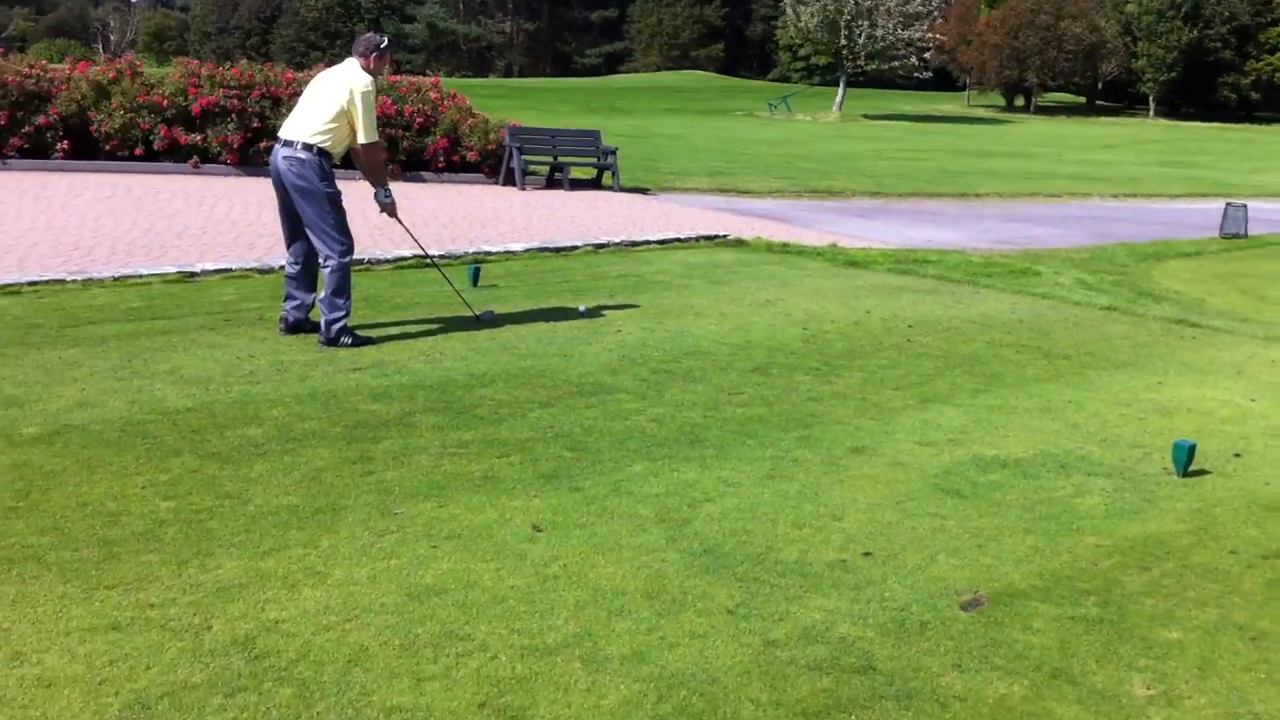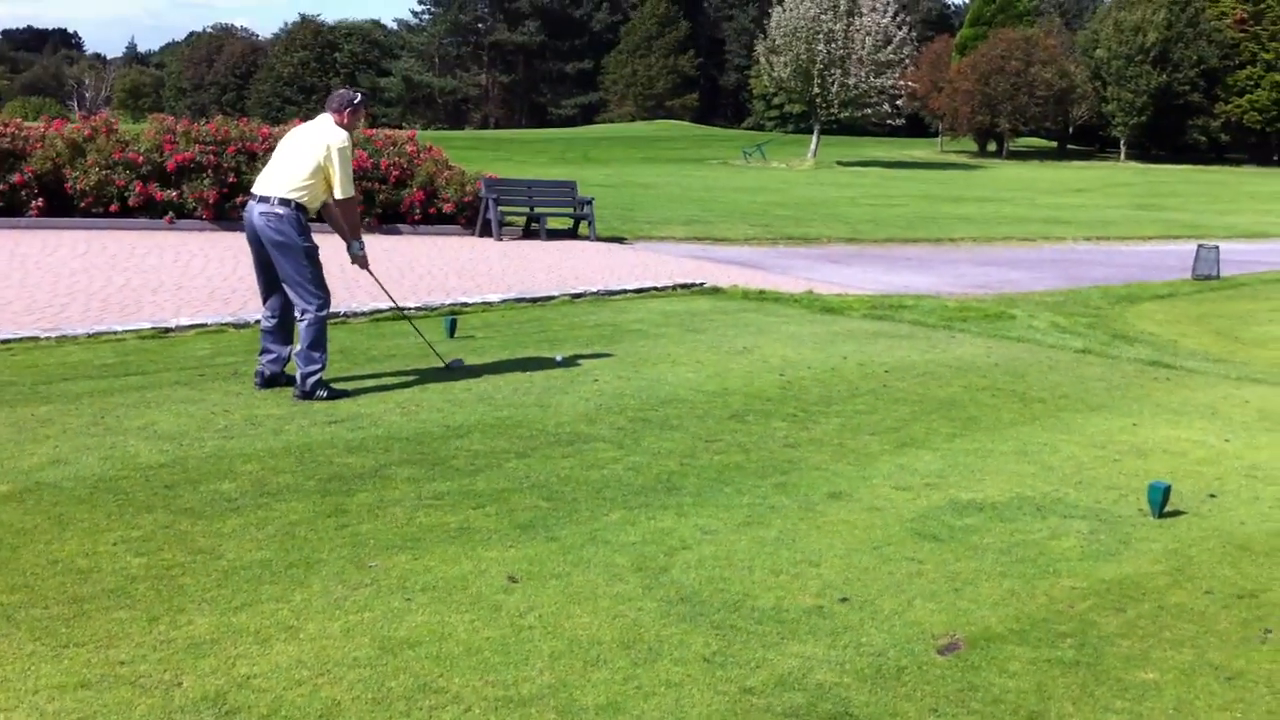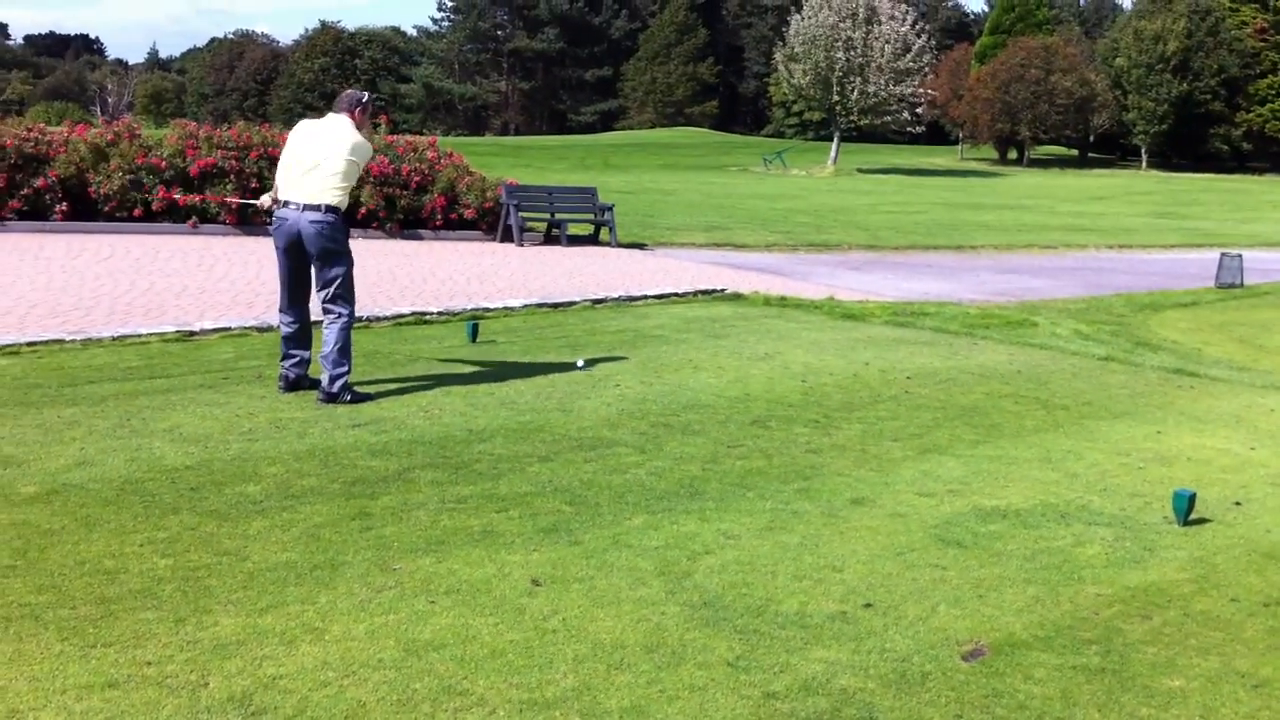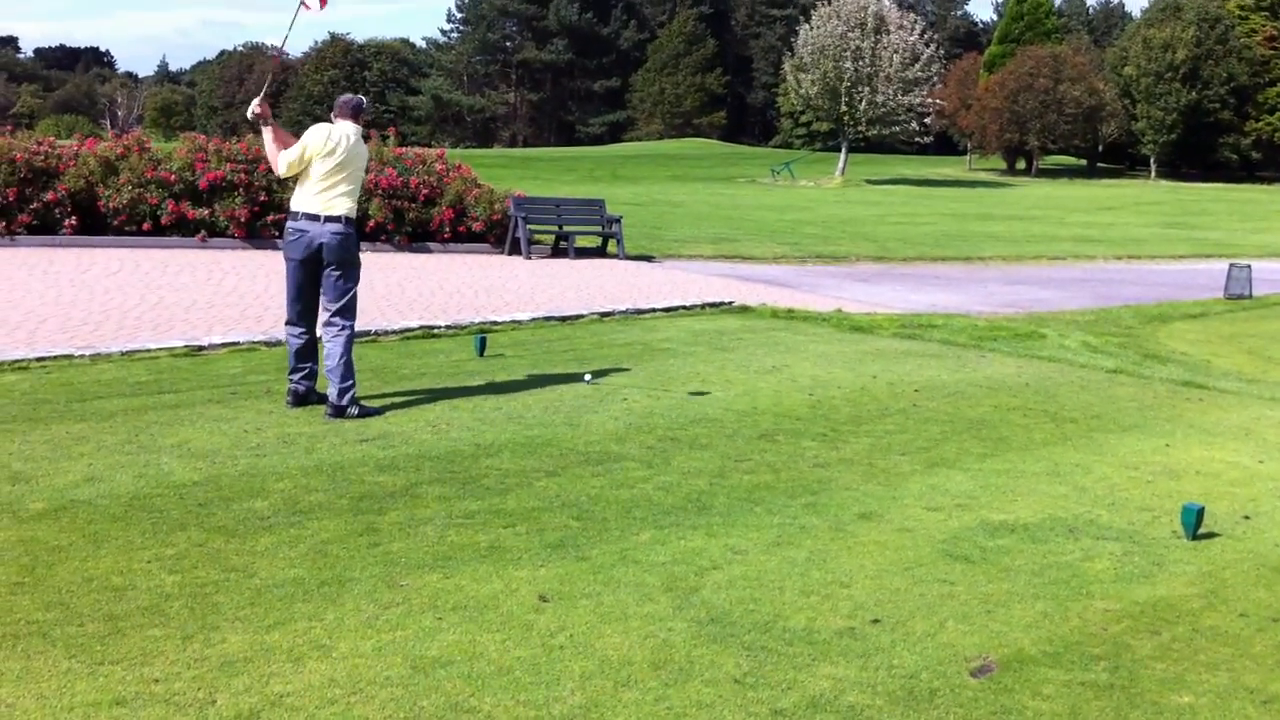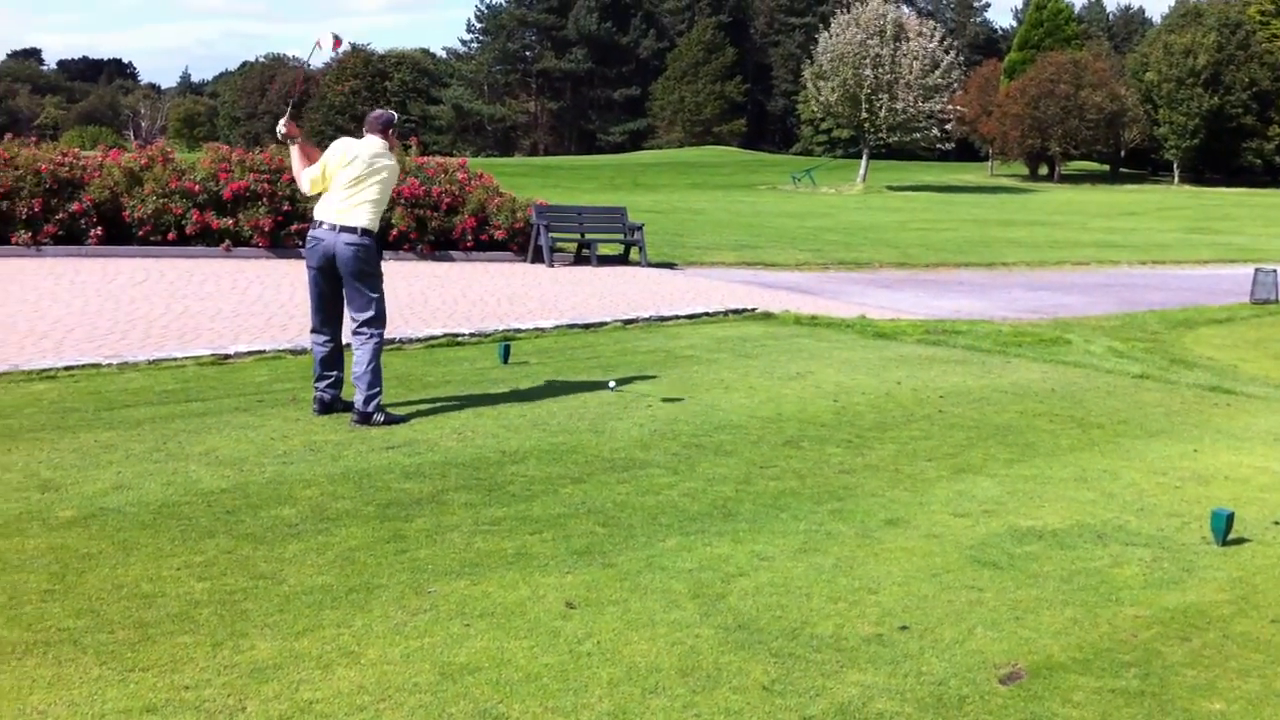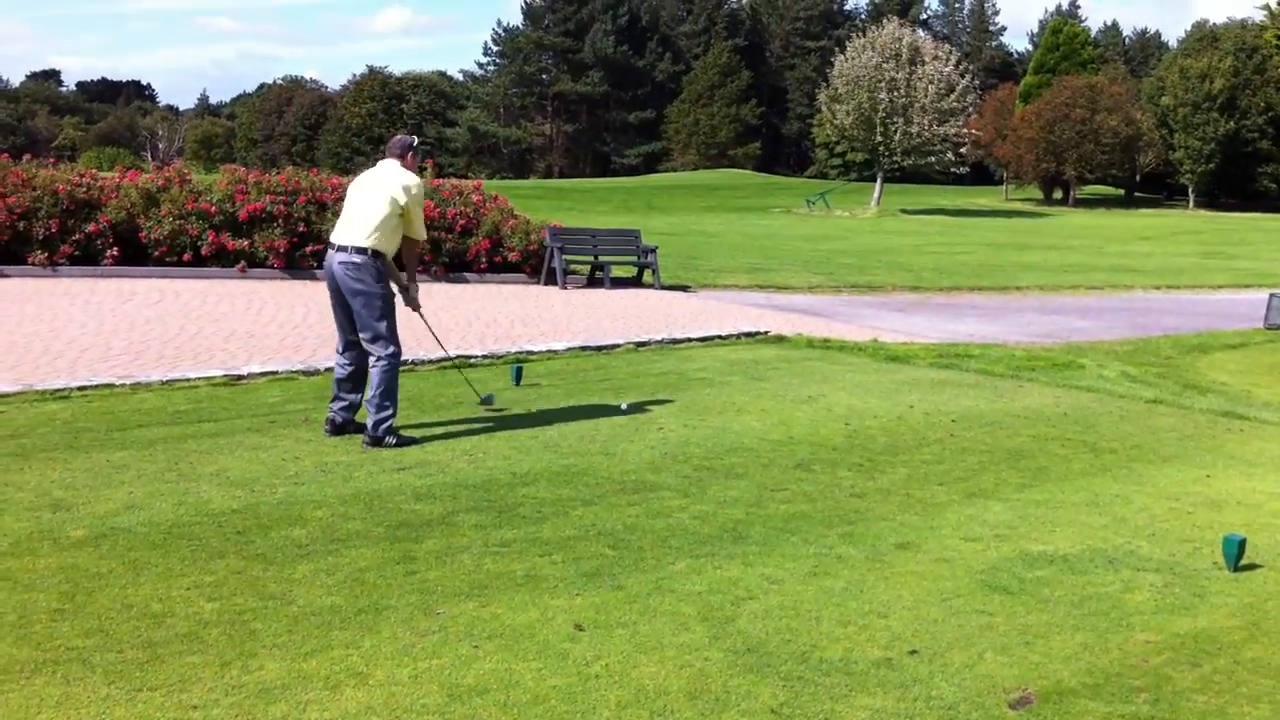
dt=0.3s
person 1, frame 1
left shoulder: (333, 74)
right shoulder: (362, 81)
left elbow: (353, 144)
right elbow: (368, 146)
left wrist: (376, 185)
right wrist: (383, 191)
left hip: (282, 155)
right hip: (306, 162)
left knee: (301, 244)
right knee: (337, 248)
left ankle: (294, 316)
right ankle: (333, 329)
person 1, frame 2
left shoulder: (304, 129)
right shoulder: (338, 138)
left elbow: (324, 198)
right elbow: (344, 201)
left wrist: (347, 238)
right wrist: (356, 244)
left hip: (255, 209)
right hip: (282, 216)
left knee: (276, 299)
right knee: (312, 302)
left ankle: (270, 369)
right ankle: (309, 381)
person 1, frame 3
left shoulder: (304, 127)
right shoulder: (361, 146)
left elbow: (283, 175)
left wrist: (274, 198)
left hip: (285, 216)
right hip: (324, 221)
left knee: (292, 304)
right knee: (339, 307)
left ankle: (292, 373)
right ankle: (334, 385)
person 1, frame 4
left shoulder: (321, 132)
right shoulder: (361, 148)
left elbow: (281, 166)
right elbow: (299, 148)
left wrist: (266, 123)
right wrist: (271, 122)
left hip: (301, 228)
right hip: (339, 232)
left knee: (299, 316)
right knee: (338, 320)
left ankle: (300, 388)
right ankle: (340, 399)
person 1, frame 5
left shoulder: (344, 146)
right shoulder: (391, 166)
left elbow: (308, 184)
right elbow: (331, 166)
left wrist: (294, 141)
right wrist: (300, 139)
left hip: (321, 237)
right hip: (358, 243)
left knee: (324, 325)
right knee: (368, 328)
left ankle: (326, 396)
right ankle: (366, 407)
person 1, frame 6
left shoulder: (365, 178)
right shoulder: (410, 182)
right elbow: (412, 241)
left wrist: (397, 279)
right wrist: (410, 286)
left hip: (337, 260)
right hip: (362, 264)
left knee: (350, 346)
right knee: (384, 349)
left ankle: (340, 416)
right ankle: (379, 429)
